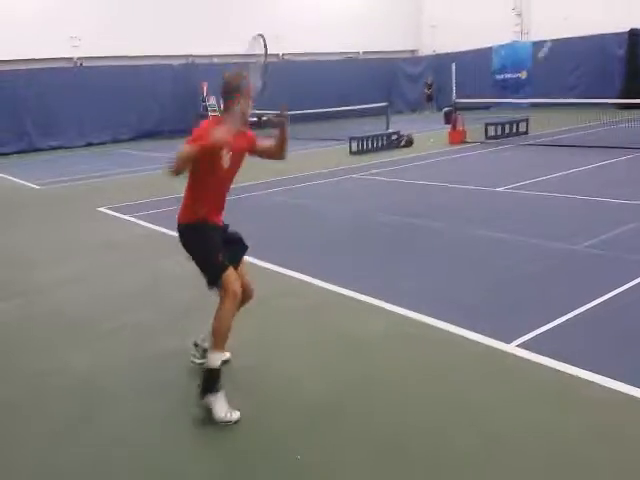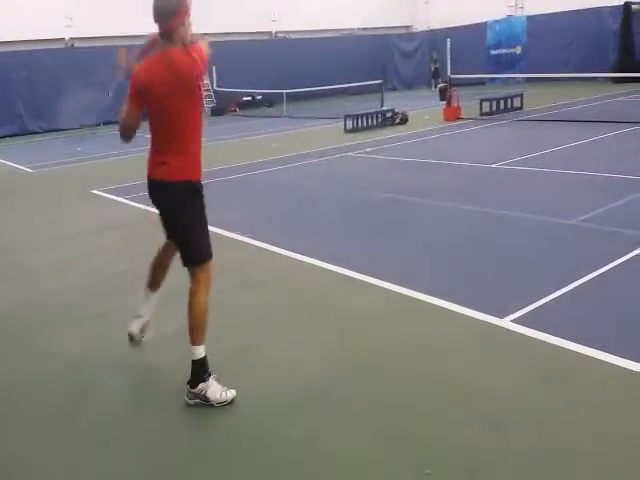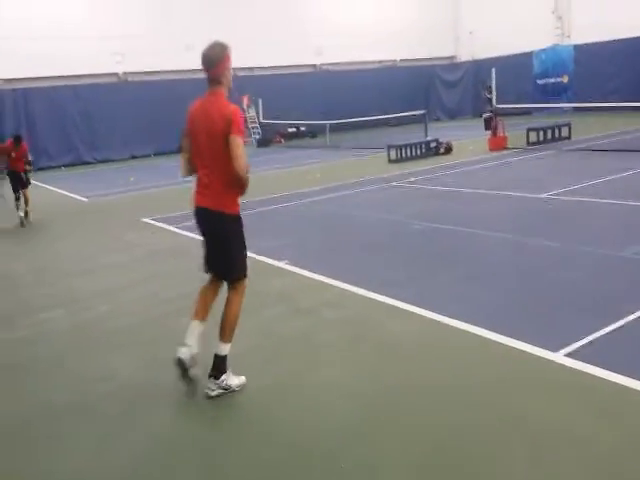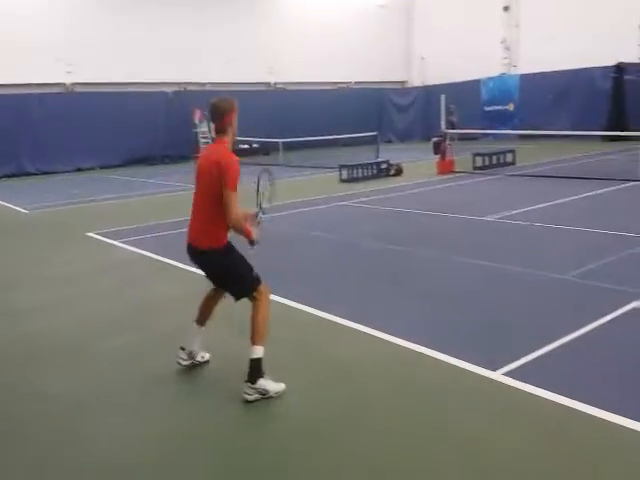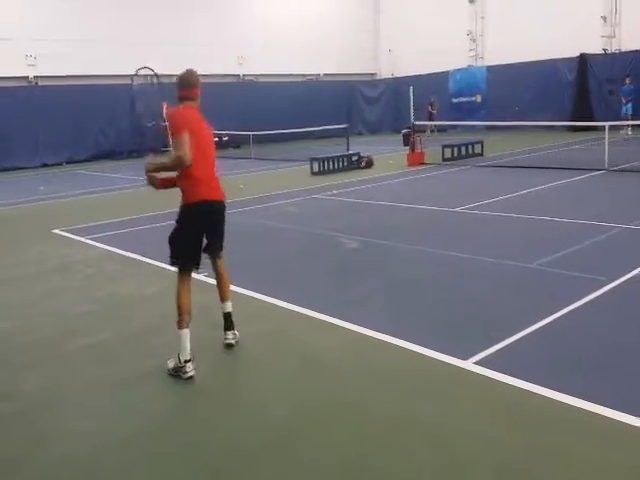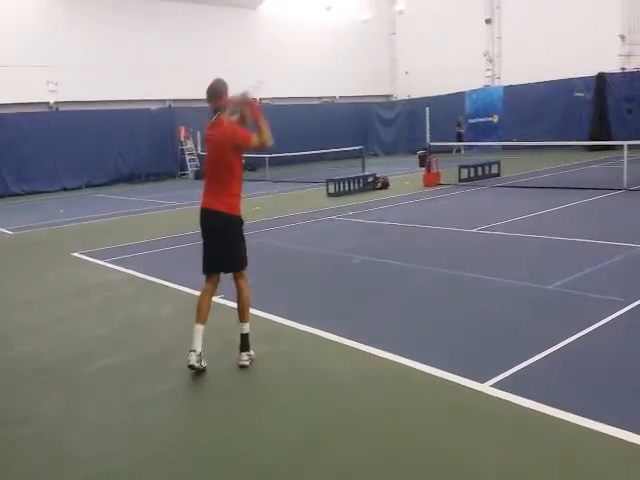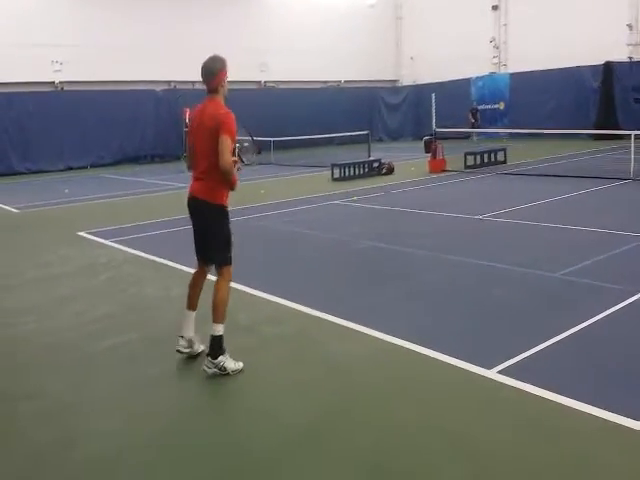
dt=0.7s
person 1, frame 1
left shoulder: (243, 135)
right shoulder: (208, 130)
left elbow: (277, 153)
right elbow: (176, 168)
left wrist: (282, 128)
right wrist: (210, 142)
left hip: (215, 222)
right hip: (195, 225)
left knee: (245, 288)
right knee: (231, 290)
left ankle: (210, 345)
right ankle: (210, 388)
person 1, frame 2
left shoulder: (142, 72)
right shoulder: (193, 61)
left elbow: (126, 133)
left hip: (157, 179)
right hip: (184, 182)
left knee: (173, 242)
right knee: (201, 275)
left ankle: (140, 319)
right ankle: (199, 380)
person 1, frame 3
left shoulder: (194, 111)
right shoulder: (232, 113)
left elbow: (188, 167)
right elbow: (240, 170)
right wrist: (243, 184)
left hip: (202, 207)
right hip: (225, 210)
left knee: (215, 279)
right knee: (237, 286)
left ankle: (189, 348)
right ankle: (218, 374)
person 1, frame 4
left shoulder: (205, 156)
right shoulder: (229, 161)
right elbow: (231, 218)
left wrist: (240, 219)
right wrist: (248, 232)
left hip: (195, 244)
right hip: (215, 246)
left knee: (219, 288)
right knee: (260, 296)
left ankle: (189, 350)
right ankle: (255, 380)
person 1, frame 5
left shoulder: (177, 115)
right shoulder: (204, 123)
left elbow: (184, 158)
left wrist: (152, 166)
right wrist: (162, 179)
left hip: (195, 202)
right hip: (217, 200)
left knee: (184, 276)
right knee: (217, 258)
left ankle: (185, 359)
right ankle: (229, 327)
person 1, frame 6
left shoulder: (212, 128)
right shoulder: (234, 132)
right elbow: (266, 142)
left wrist: (243, 112)
right wrist: (254, 109)
left hip: (209, 212)
right hip: (227, 215)
left knee: (211, 281)
right knee: (240, 277)
left ankle: (195, 351)
right ankle: (244, 348)
person 1, frame 7
left shoulder: (195, 114)
right shoulder: (224, 115)
right elbow: (224, 163)
right wrist: (233, 180)
left hip: (196, 198)
right hip: (213, 202)
left knee: (203, 266)
right knee: (224, 272)
left ankle: (187, 338)
right ankle: (216, 355)
